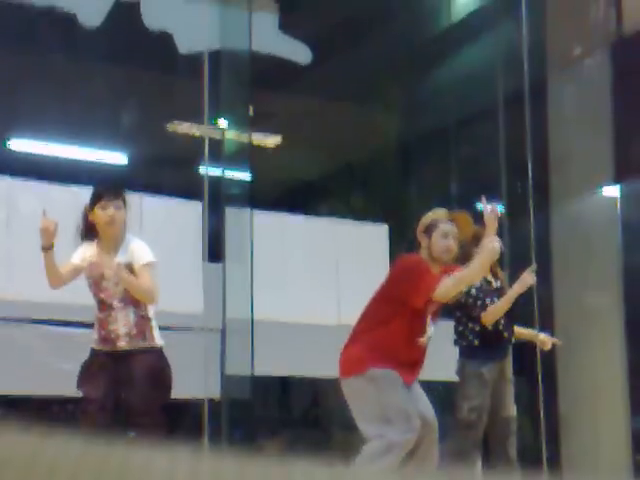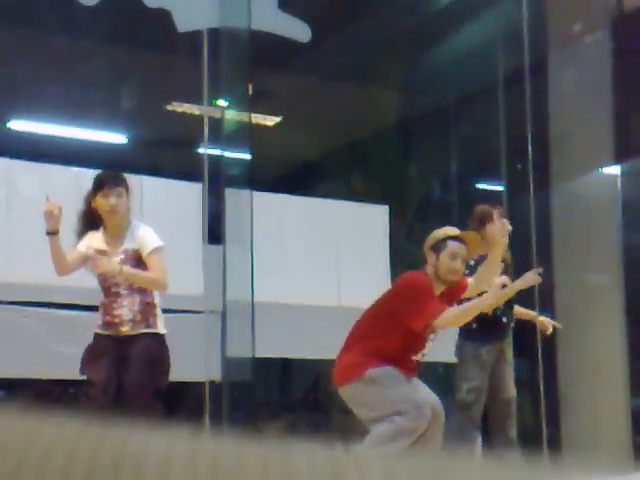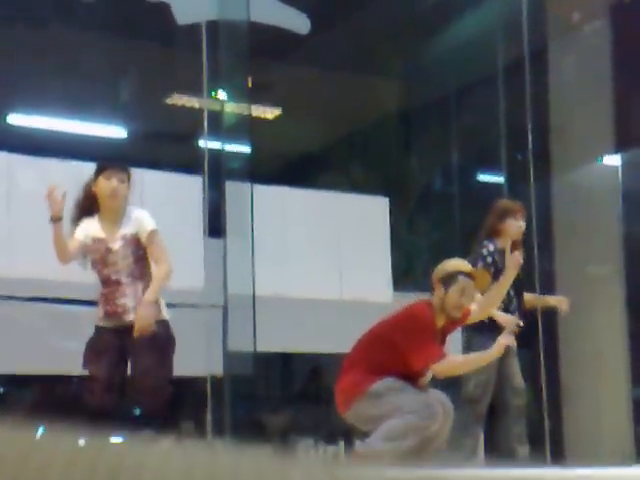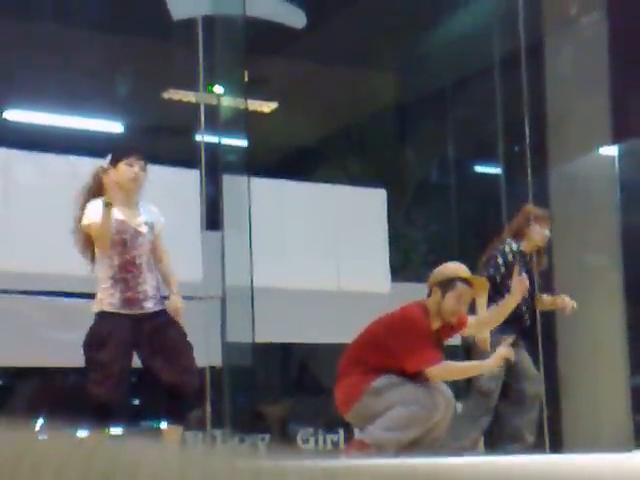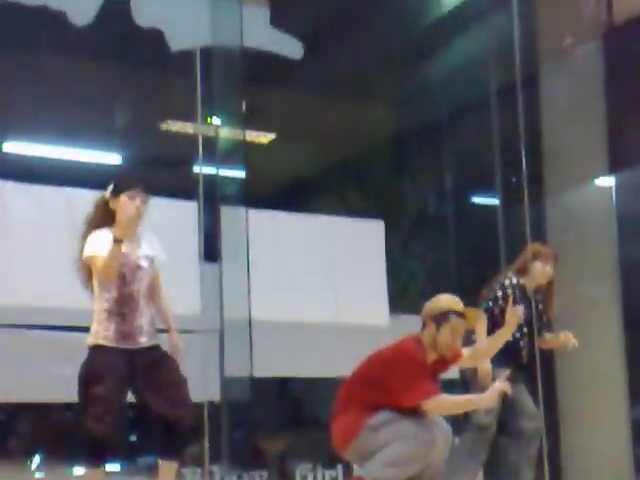
dt=0.7s
person 1, frame 1
left shoulder: (136, 248)
right shoulder: (87, 250)
left elbow: (151, 295)
right elbow: (56, 281)
left wrist: (115, 269)
right wrist: (47, 246)
left hip: (142, 346)
right hip: (104, 347)
left knee: (145, 415)
right knee: (93, 414)
person 1, frame 2
left shoulder: (142, 234)
right shoulder: (92, 239)
left elbow: (161, 282)
right elbow: (63, 269)
left wrist: (118, 269)
right wrist: (53, 231)
left hip: (145, 333)
right hip: (107, 333)
left knee: (141, 404)
right knee: (95, 400)
person 1, frame 3
left shoulder: (139, 219)
right shoulder: (88, 226)
left elbow: (164, 266)
right elbow: (65, 257)
left wrist: (147, 301)
right wrist: (57, 217)
left hip: (147, 318)
right hip: (108, 323)
left knee: (150, 386)
right knee: (99, 394)
person 1, frame 4
left shoulder: (149, 211)
right shoulder: (97, 207)
right elbow: (102, 244)
left wrist: (174, 293)
right wrist: (109, 201)
left hip: (152, 309)
right hip: (114, 311)
left knee: (184, 377)
right knee: (107, 388)
person 1, frame 5
left shoulder: (150, 243)
right shoulder: (99, 238)
right elbow: (105, 276)
left wrist: (172, 330)
right wrist: (120, 236)
left hip: (147, 346)
right hip: (108, 346)
left knee: (177, 413)
right knee: (102, 425)
person 2, frame 1
left shoulder: (496, 282)
right shoulder: (469, 282)
right elbow: (487, 318)
left wrist: (535, 336)
right wrist: (518, 289)
left hip: (501, 360)
right hip: (477, 362)
left knee: (505, 423)
right knee: (471, 425)
person 2, frame 2
left shoulder: (501, 262)
right shoulder: (472, 261)
left wrist: (535, 317)
right wrist: (519, 284)
left hip: (502, 342)
right hip: (476, 343)
left knee: (505, 404)
right knee: (470, 408)
person 2, frame 3
left shoulder: (512, 256)
right shoulder: (487, 251)
left wrist: (546, 300)
right wrist: (498, 315)
right hip: (484, 335)
left knee: (515, 396)
right knee: (476, 400)
left ankle: (514, 459)
right ankle: (466, 461)
person 2, frame 4
left shoulder: (531, 259)
right shoulder: (506, 250)
left elbow: (536, 299)
right elbow: (484, 284)
left wrist: (558, 300)
left hip: (512, 334)
right hip: (494, 331)
left knee: (531, 386)
right knee: (487, 390)
left ankle: (514, 446)
right ankle: (462, 447)
person 2, frame 5
left shoulder: (537, 299)
right shoulder: (508, 284)
left elbow: (538, 339)
right elbow: (483, 315)
left wrist: (561, 339)
left hip: (514, 369)
right hip: (492, 363)
left knee: (530, 424)
right knee: (485, 424)
person 3, frame 1
left shoulder: (439, 273)
right shoulder: (410, 266)
left elbow: (474, 275)
right elbow: (444, 292)
left wrist: (490, 232)
right wrist: (483, 259)
left hip: (401, 370)
right hip: (369, 365)
left knee: (426, 426)
right knee: (398, 430)
person 3, frame 2
left shoulder: (442, 286)
right shoulder: (414, 283)
left elbow: (477, 283)
right elbow: (444, 321)
left wrist: (499, 244)
right wrist: (490, 297)
left hip: (391, 369)
right hip: (359, 369)
left knee: (432, 412)
right knee: (413, 412)
person 3, frame 3
left shoulder: (444, 314)
right shoulder: (417, 317)
left elbow: (482, 309)
right elbow: (440, 367)
left wrist: (509, 274)
right wrist: (491, 353)
left hip: (386, 388)
right hip: (358, 390)
left knee: (441, 410)
right knee: (427, 410)
person 3, frame 4
left shoulder: (442, 317)
right shoulder: (412, 319)
left elbow: (479, 324)
right elbow: (436, 372)
left wrist: (514, 297)
right wrist: (487, 364)
left hip: (383, 387)
right hip: (357, 391)
left knee: (442, 400)
right knee: (433, 400)
right ankle: (364, 448)
person 3, frame 5
left shoulder: (435, 351)
right shoulder: (408, 354)
left elbow: (473, 357)
right elbow: (432, 405)
left wrist: (508, 328)
right wrist: (483, 399)
left hip: (381, 422)
right hip: (355, 428)
left knee: (441, 435)
right knee: (427, 437)
